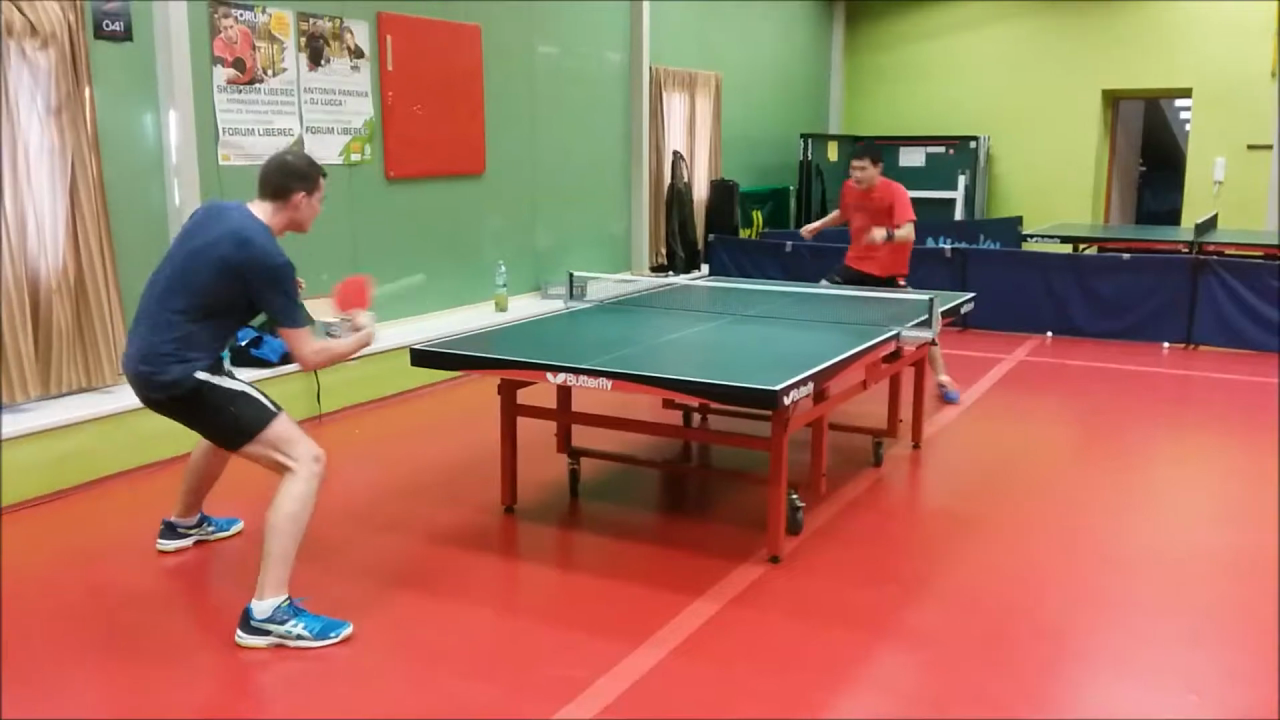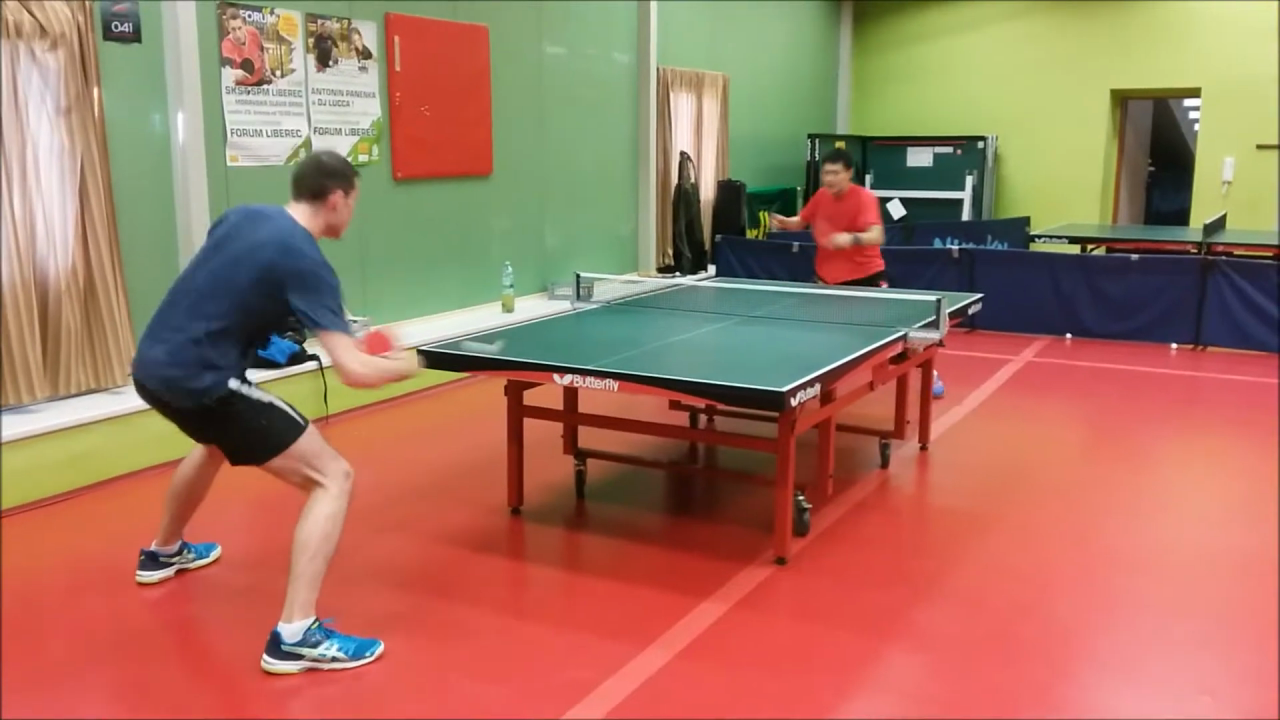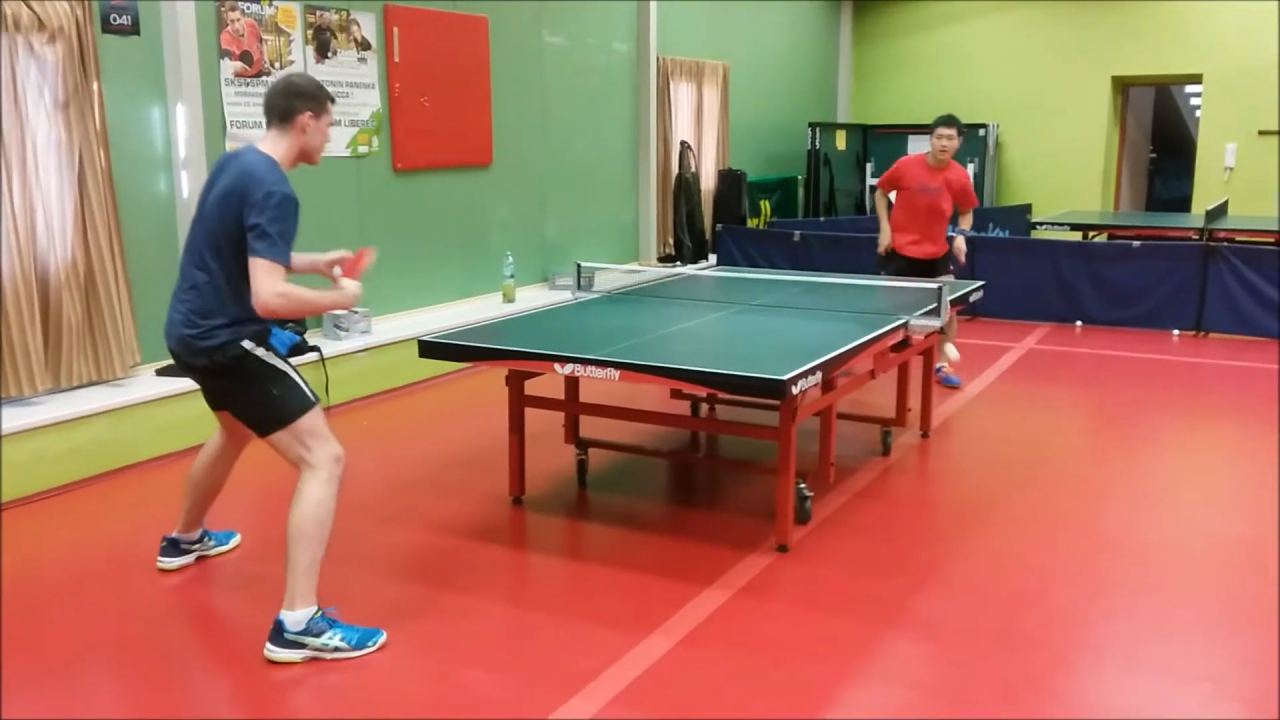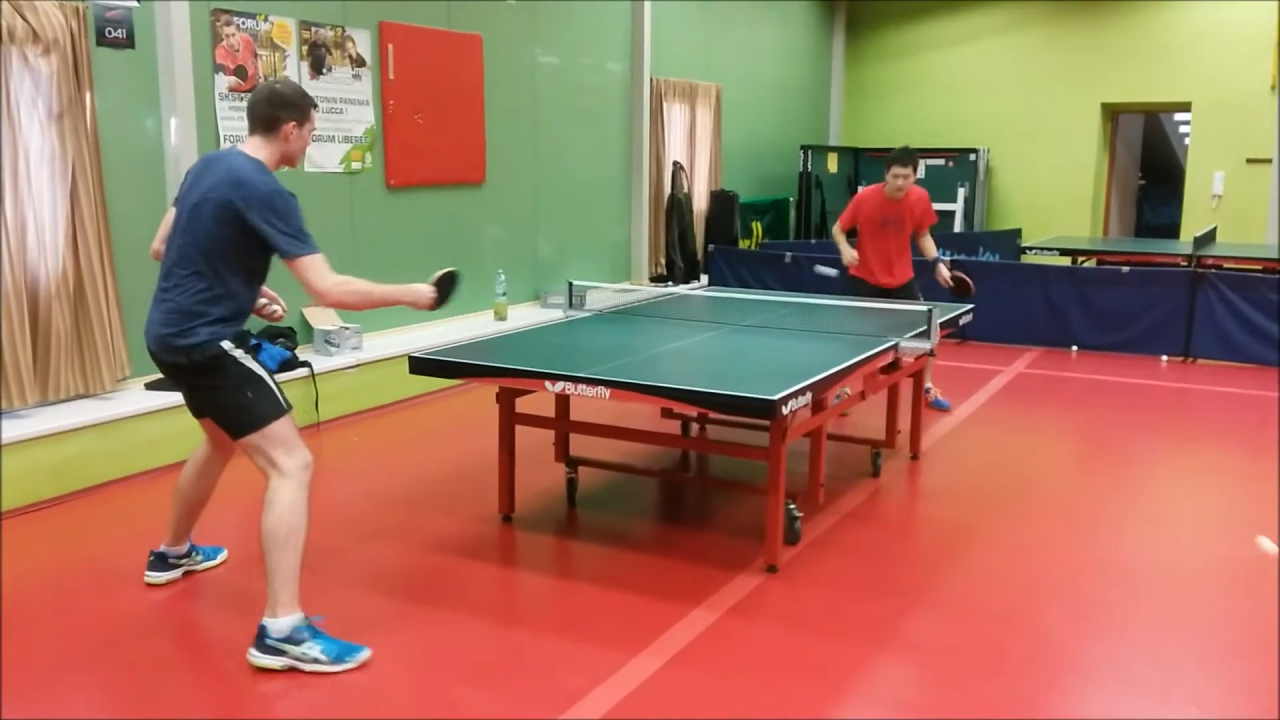
dt=0.7s
person 1, frame 1
left shoulder: (214, 213)
right shoulder: (267, 259)
right elbow: (308, 354)
right wrist: (361, 337)
left hip: (149, 360)
right hip: (178, 374)
left knee: (236, 426)
right knee: (304, 460)
left ankle: (183, 522)
right ankle: (268, 612)
person 1, frame 2
left shoulder: (243, 216)
right shoulder: (306, 267)
right elbow: (354, 370)
right wrist: (403, 365)
left hip: (151, 365)
right hip: (195, 384)
left knee: (218, 442)
right knee: (332, 477)
left ankle: (172, 551)
right ankle: (295, 636)
person 1, frame 3
left shoulder: (233, 163)
right shoulder: (273, 191)
right elbow: (270, 299)
left wrist: (315, 261)
right wrist: (340, 297)
left hip: (190, 330)
right hip: (227, 341)
left knee: (235, 431)
right knee: (323, 459)
left ankle: (183, 538)
right ankle: (297, 623)
person 1, frame 4
left shoulder: (209, 166)
right shoulder: (265, 192)
left elbow: (161, 248)
right elbow: (328, 288)
right wrist: (408, 295)
left hip: (171, 332)
right hip: (204, 342)
left knee: (221, 439)
right knee: (290, 466)
left ankle: (171, 553)
right ankle: (282, 630)
person 2, frame 1
left shoulder: (896, 192)
right shoulder: (849, 188)
left elbow: (909, 234)
left wrist: (887, 235)
right wrist: (818, 225)
left hip: (889, 270)
right hip: (855, 264)
left ankle: (942, 378)
person 2, frame 2
left shoulder: (864, 198)
right shoulder: (821, 196)
left elbow: (876, 237)
right elbow: (800, 221)
left wrist: (851, 240)
right wrist: (784, 223)
left hip: (864, 273)
right hip: (828, 275)
person 2, frame 3
left shoulder: (960, 177)
right shoulder: (906, 165)
left elbow: (966, 213)
right elbow: (880, 192)
left wrist: (960, 235)
right wrist: (885, 227)
left hip: (936, 254)
right hip: (899, 250)
left ankle: (942, 366)
person 2, frame 4
left shoulder: (920, 198)
right shoulder: (864, 198)
left elbow: (923, 235)
right elbow: (838, 229)
left wrist: (938, 263)
right wrist: (845, 248)
left hip: (902, 280)
right hip: (864, 279)
left ankle: (928, 388)
right ankle: (843, 388)
